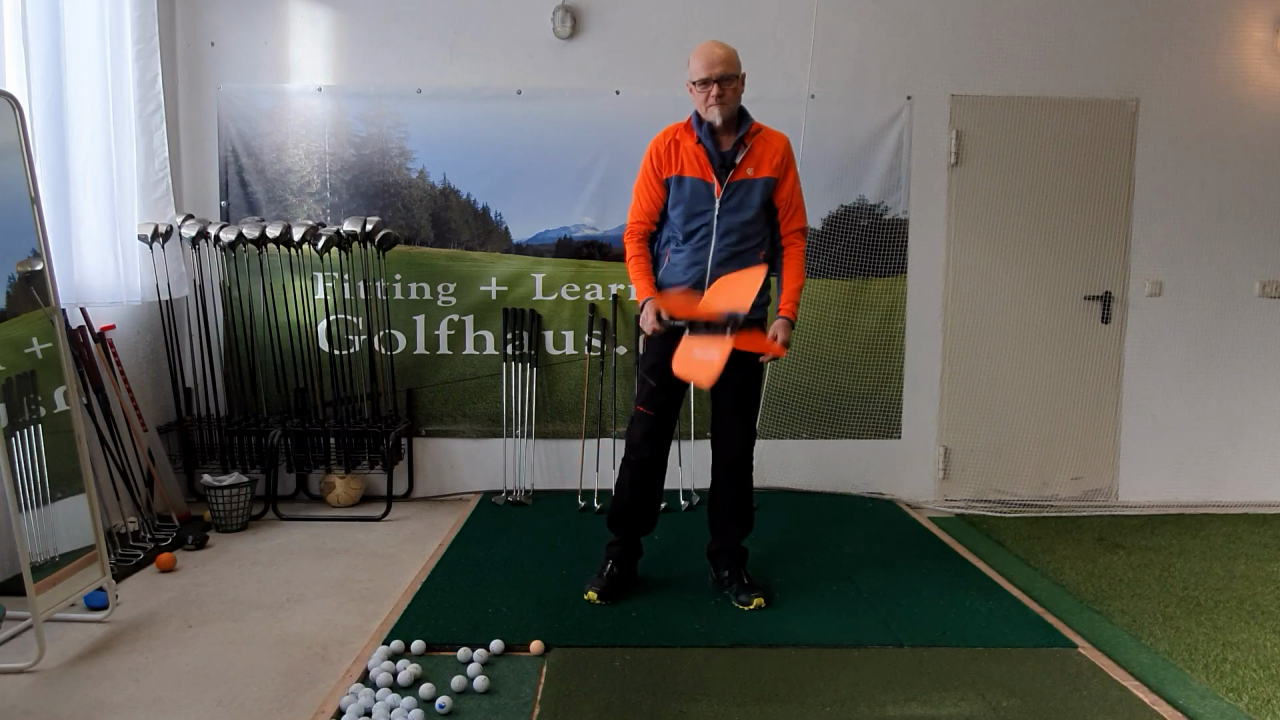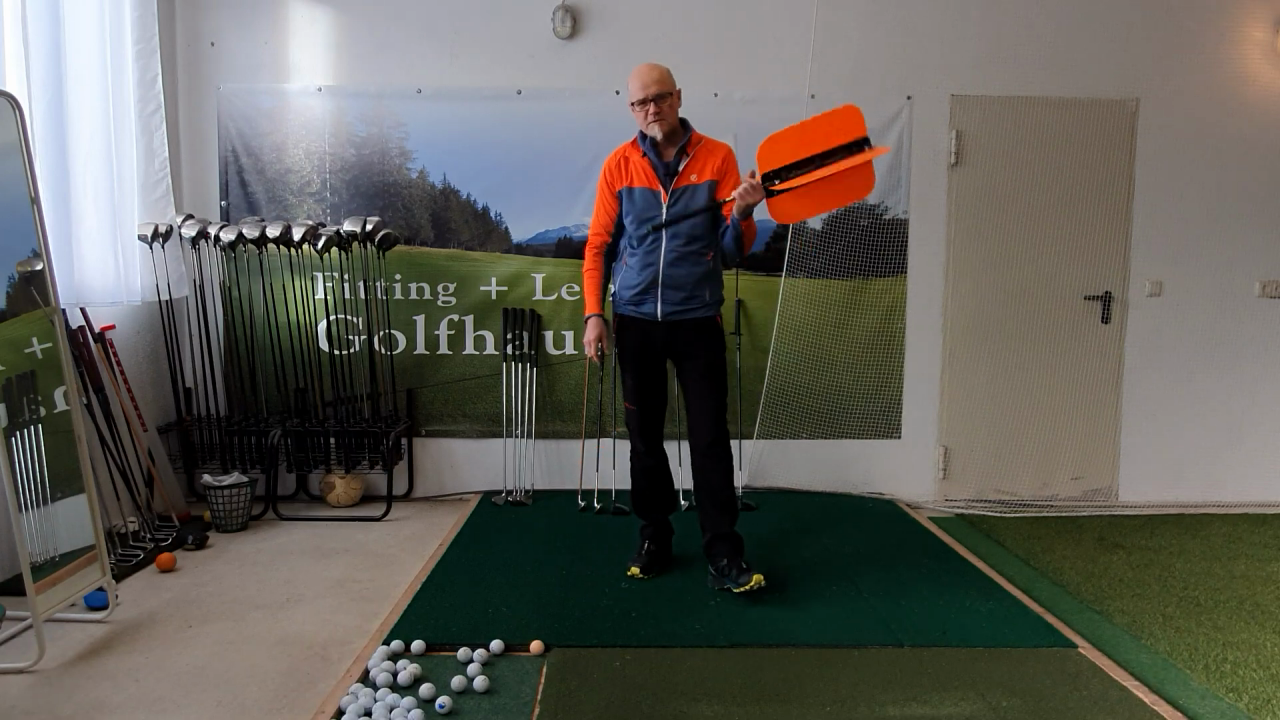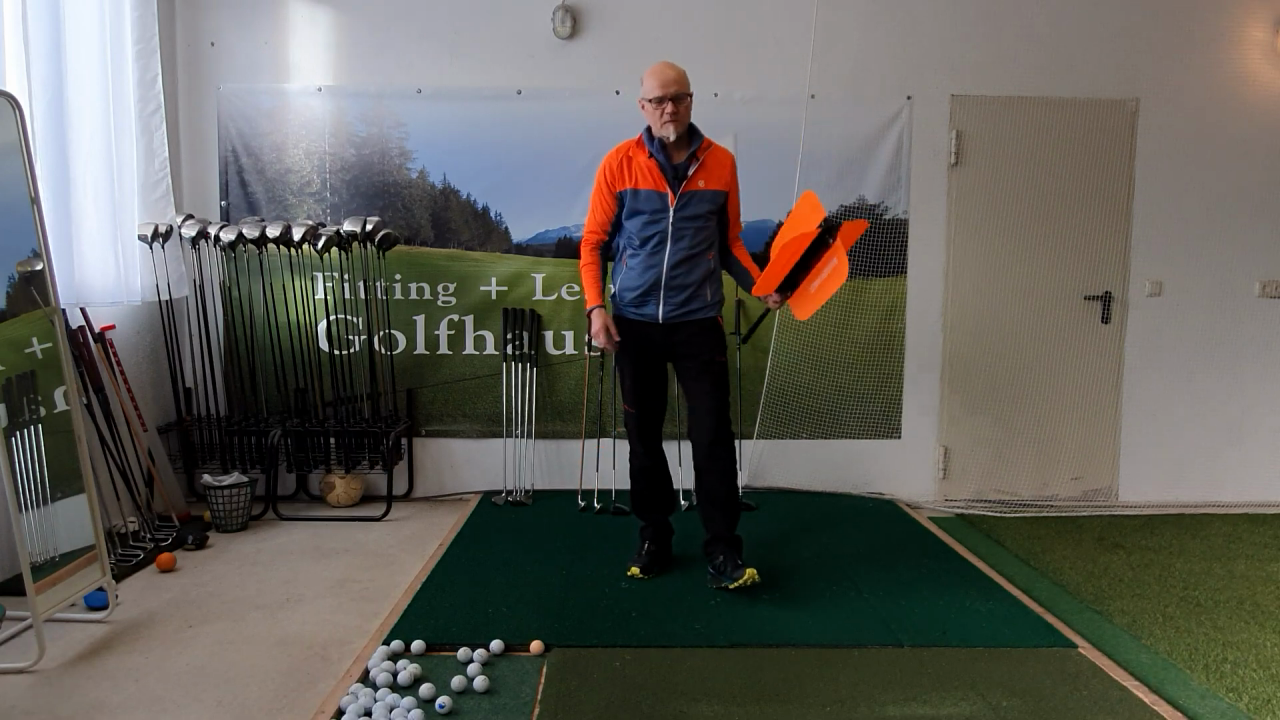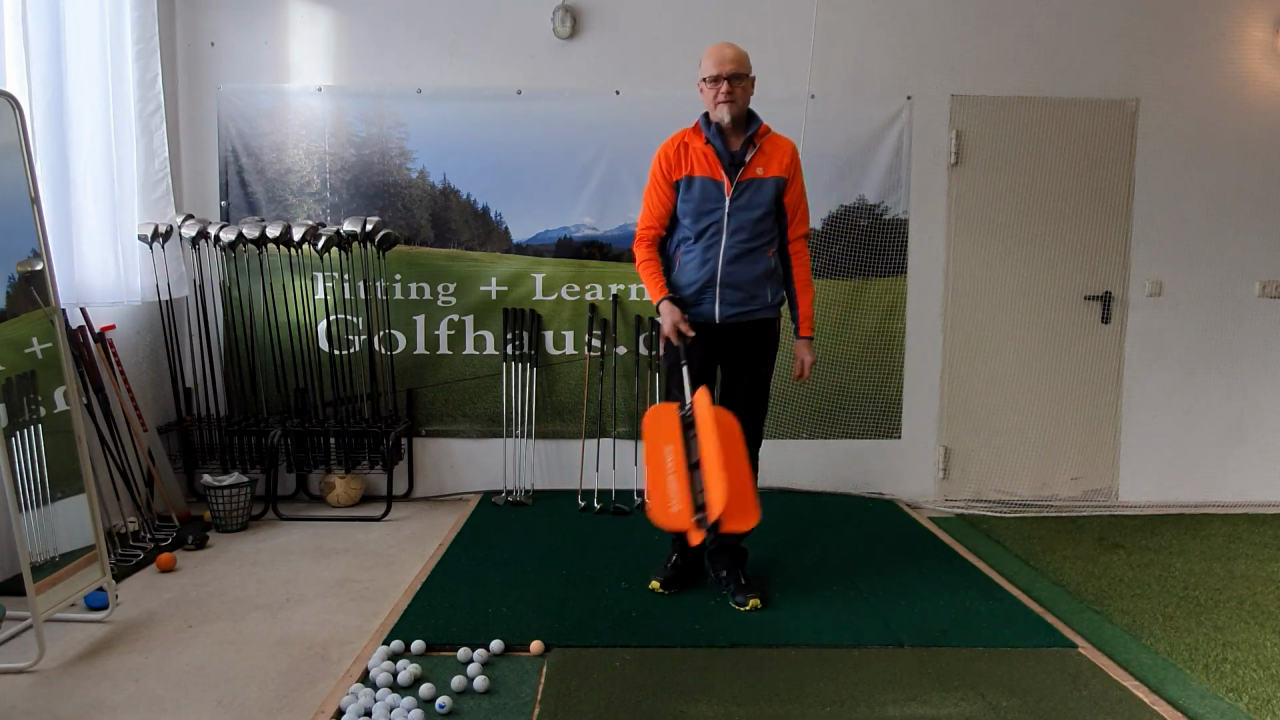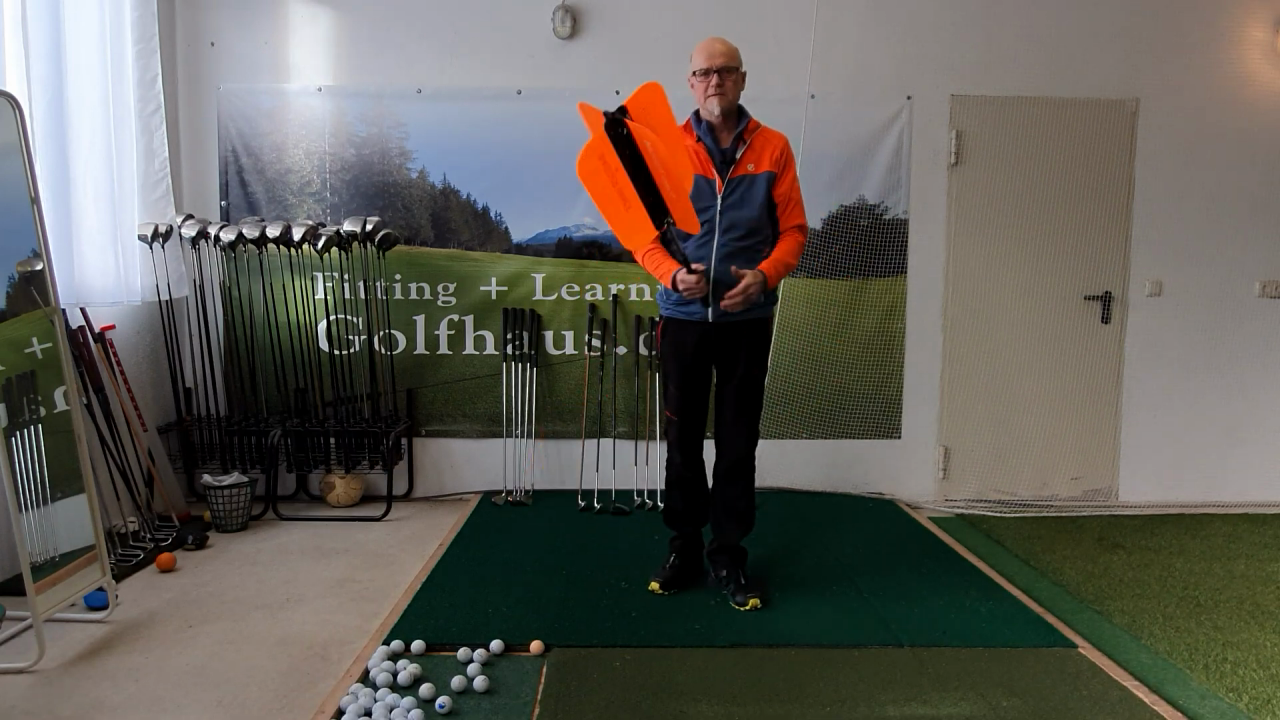
dt=1s
person 1, frame 1
left shoulder: (774, 149)
right shoulder: (665, 147)
left elbow: (792, 237)
right elbow: (638, 233)
left wrist: (786, 313)
right wrist: (647, 298)
left hip: (742, 324)
right hip: (672, 320)
left knee: (735, 446)
right knee: (646, 438)
left ankle: (728, 562)
right ankle: (621, 555)
person 1, frame 2
left shoulder: (717, 156)
right shoulder: (617, 165)
left elbow: (736, 248)
right elbow: (598, 244)
left wrist: (743, 215)
right wrist: (592, 313)
left hip: (698, 321)
right hip: (635, 321)
left knee: (710, 437)
right knee: (644, 435)
left ankle: (723, 553)
right ankle: (654, 537)
person 1, frame 3
left shoulder: (721, 163)
right shoulder: (619, 162)
right elbow: (594, 242)
left wrist: (759, 283)
right wrist: (596, 306)
left hip: (699, 321)
right hip: (635, 321)
left knee: (713, 435)
right knee: (643, 434)
left ankle: (723, 551)
right ankle: (654, 537)
person 1, frame 4
left shoulder: (782, 154)
right shoulder: (674, 152)
left elbow: (797, 244)
right elbow: (647, 240)
left wrist: (804, 330)
right wrist: (663, 302)
left hip: (755, 325)
right hip: (689, 323)
left knee: (741, 444)
left ankle: (728, 556)
right ankle: (683, 549)
person 1, frame 5
left shoulder: (773, 147)
left elbow: (793, 231)
right elbow: (646, 235)
left wrist: (763, 276)
right wrist: (674, 274)
left hip: (747, 321)
right hip: (683, 318)
left knee: (738, 442)
right knee: (683, 439)
left ankle: (728, 556)
right ankle: (684, 548)
